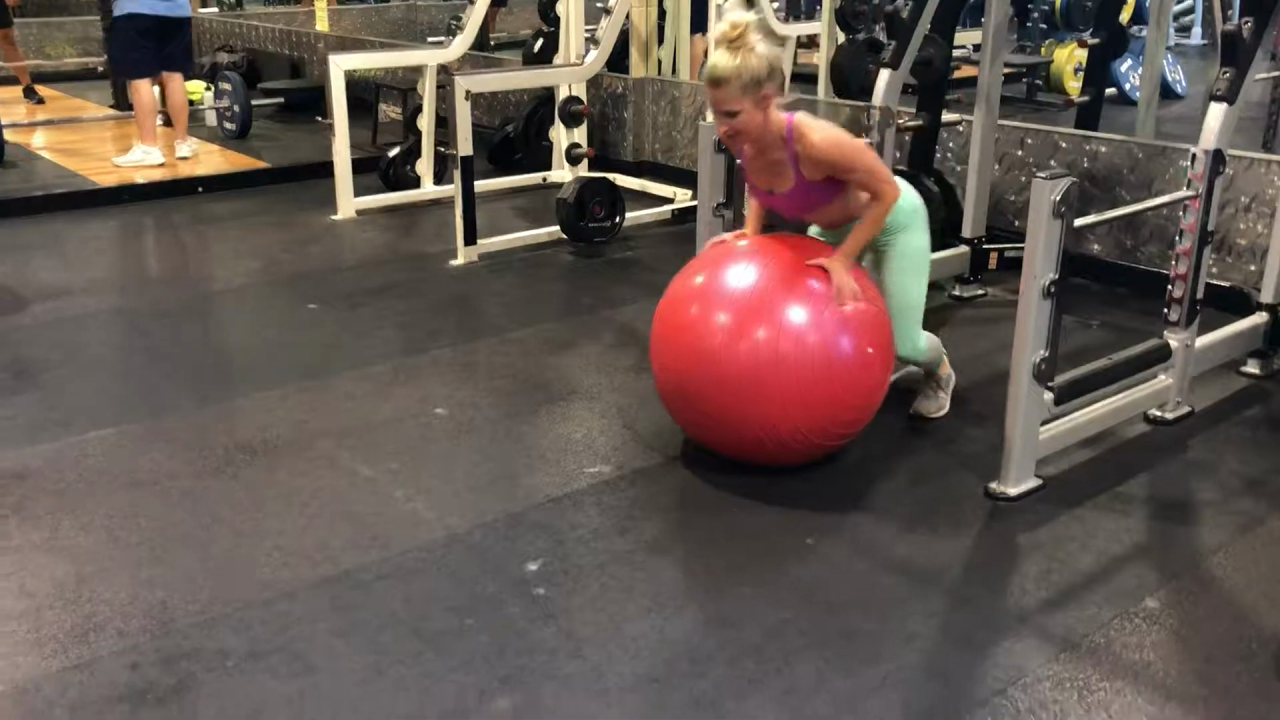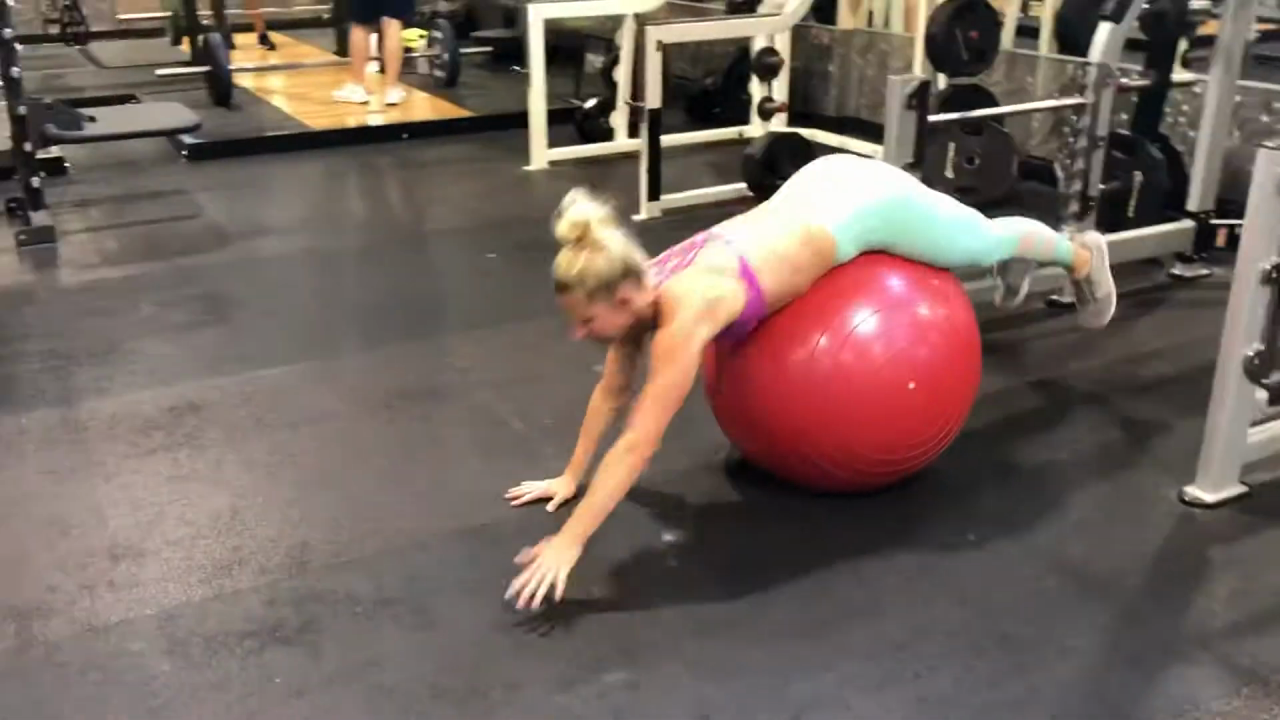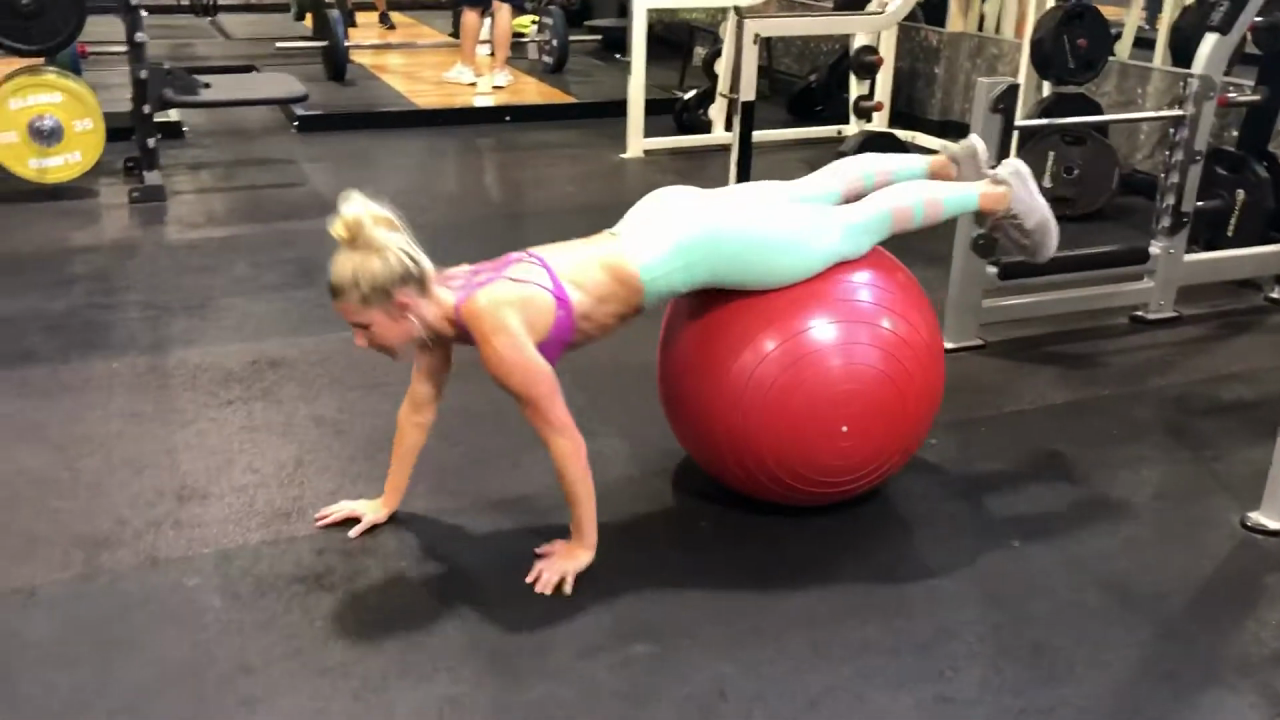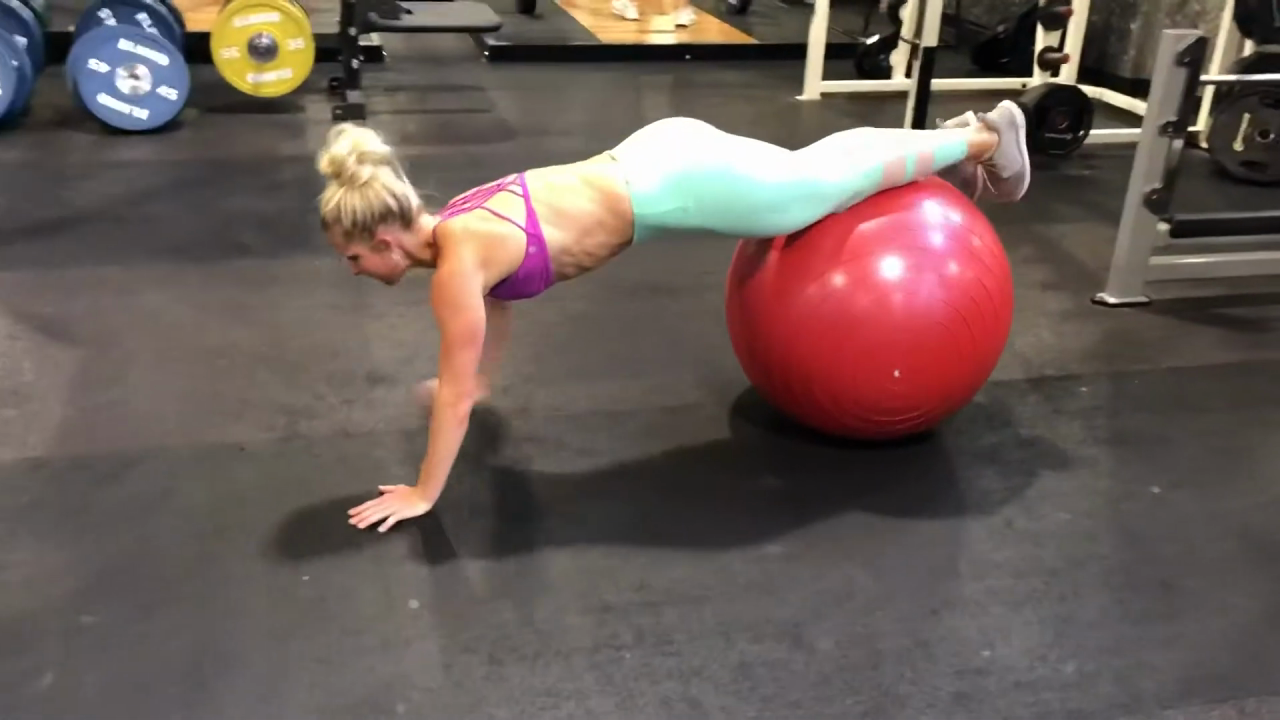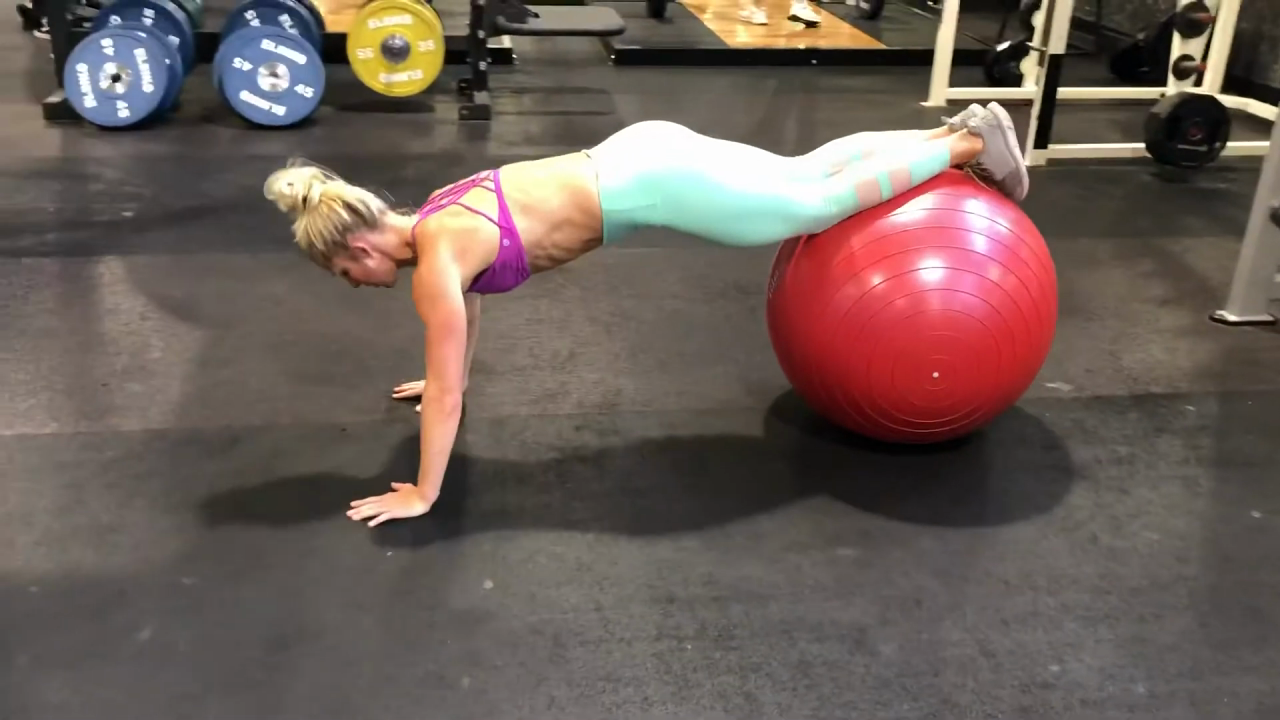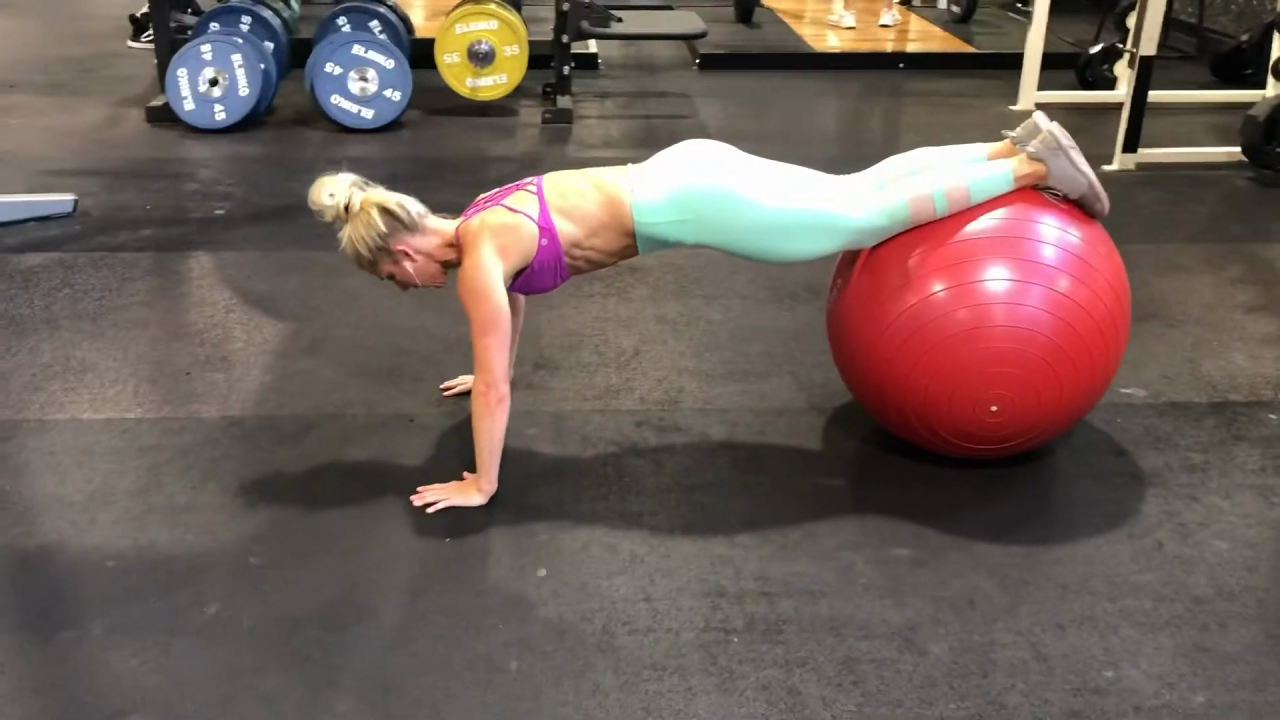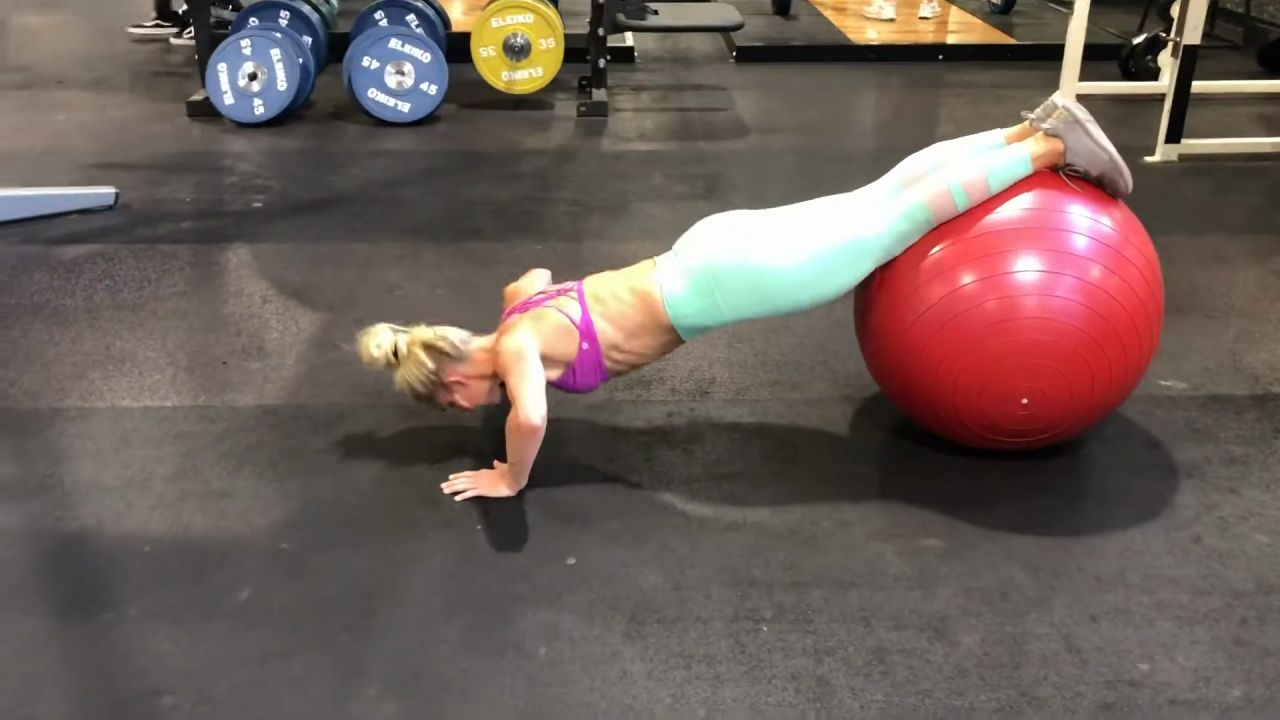
dt=0.7s
person 1, frame 1
left shoulder: (814, 142)
right shoulder: (736, 135)
left elbow: (887, 192)
left wrist: (842, 260)
right wrist: (750, 231)
left hip: (894, 217)
right hip: (834, 226)
left knee: (902, 343)
left ankle: (941, 372)
person 1, frame 2
left shoulder: (683, 311)
right shoulder: (636, 287)
left elbow: (638, 441)
right elbow: (612, 385)
left wrist: (566, 545)
right wrist: (571, 476)
left hip: (868, 205)
right hip: (824, 184)
left knee: (983, 245)
left ankle: (1081, 256)
right ankle: (1011, 264)
person 1, frame 3
left shoulder: (493, 327)
right shoulder: (436, 303)
left elbow: (567, 443)
right elbow: (420, 403)
left wrist: (582, 544)
right wrist: (388, 502)
left hip: (689, 246)
right hip: (662, 218)
left knee: (856, 229)
right knee: (811, 194)
left ankle: (1000, 194)
right ankle: (949, 164)
person 1, frame 4
left shoulder: (459, 255)
right shoulder: (454, 225)
left elbow: (454, 393)
right elbow: (493, 303)
left wrist: (424, 492)
right wrist: (480, 381)
left hip: (676, 185)
right hip: (659, 152)
left knee: (838, 183)
right knee: (811, 162)
left ankle: (987, 138)
right ankle: (951, 134)
person 1, frame 5
left shoulder: (437, 254)
right shoulder: (434, 220)
left elbow: (446, 392)
right elbow: (469, 297)
left wrist: (422, 495)
right wrist: (447, 380)
left hip: (649, 185)
right hip: (641, 152)
left knee: (821, 205)
right knee: (807, 174)
left ankle: (971, 144)
right ankle: (957, 131)
person 1, frame 6
left shoulder: (475, 254)
right shoulder: (480, 223)
left elbow: (490, 389)
right elbow: (514, 297)
left wrist: (481, 486)
right wrist: (502, 375)
left hip: (685, 204)
right hip: (685, 173)
left knee: (868, 219)
right knee: (861, 192)
left ankle: (1036, 166)
right ankle: (1016, 146)
person 1, frame 7
left shoulder: (516, 345)
right shoulder: (518, 306)
left elbow: (530, 420)
right elbow: (542, 271)
left wrist: (510, 482)
left hip: (718, 281)
right hip: (714, 249)
left knee: (893, 225)
right knee: (878, 205)
left ankle: (1053, 148)
right ankle: (1035, 130)
